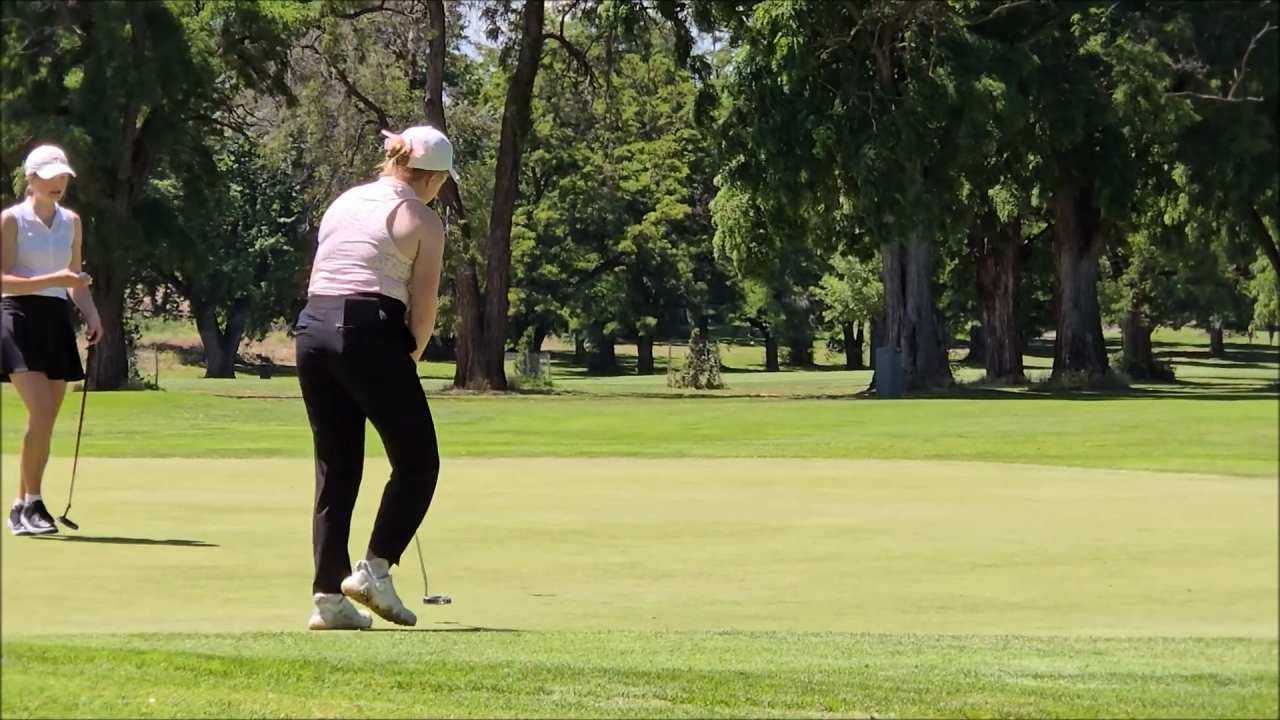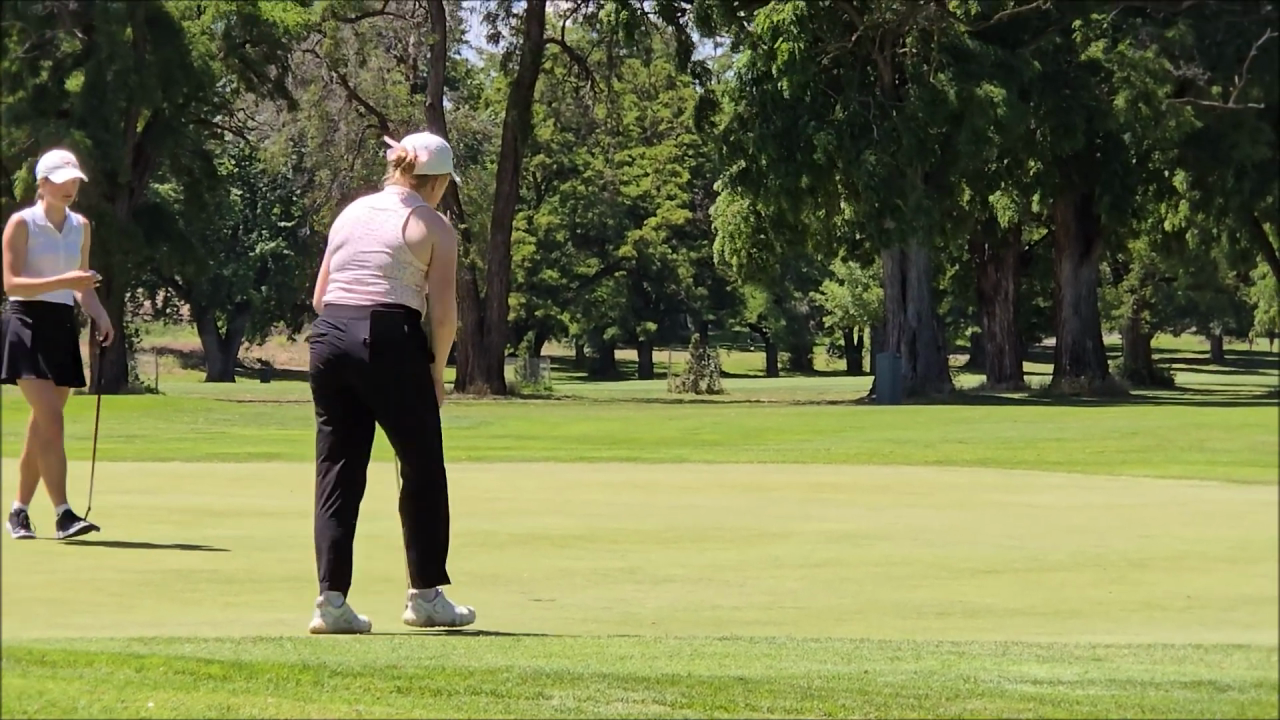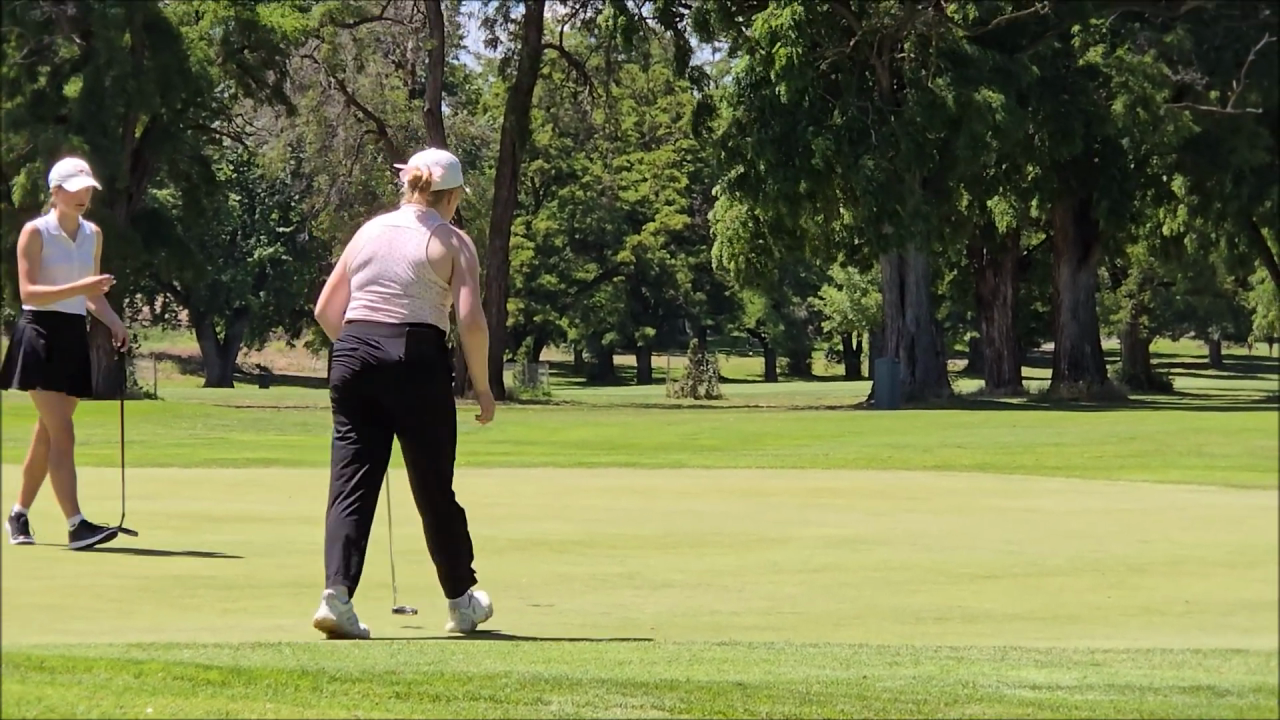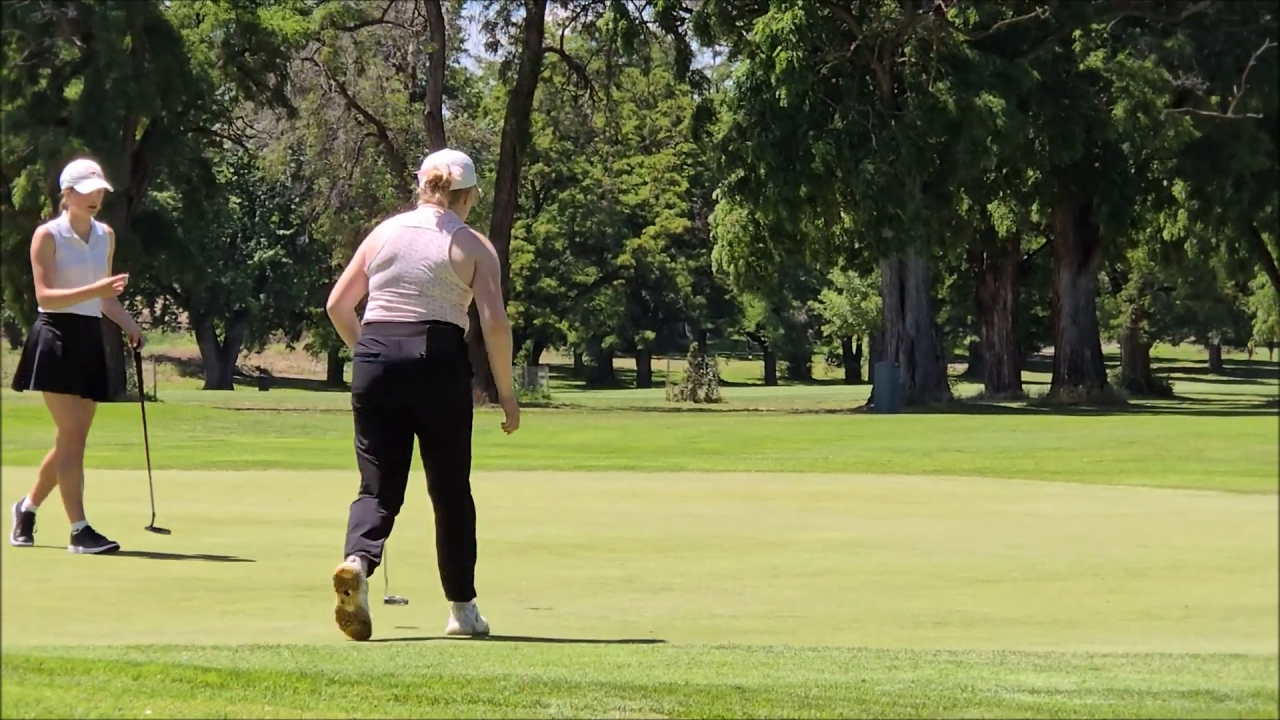
dt=0.1s
person 1, frame 1
left shoulder: (345, 201)
right shoulder: (424, 220)
right elbow: (424, 307)
right wrist: (408, 356)
left hip: (313, 330)
right hip: (372, 335)
left knee: (336, 471)
right knee: (416, 462)
left ankle: (328, 598)
right ankle: (372, 569)
person 1, frame 2
left shoulder: (351, 212)
right shoulder: (434, 225)
left elbow: (320, 295)
right elbow: (444, 311)
right wrist: (436, 371)
left hip: (329, 338)
right hip: (389, 344)
left knee: (338, 475)
right knee: (423, 473)
left ankle: (332, 600)
right ankle: (426, 596)
person 1, frame 3
left shoulder: (368, 231)
right shoulder: (455, 243)
left elbow: (326, 308)
right elbow: (471, 322)
right wrist: (483, 388)
left hip: (354, 357)
right hip: (417, 361)
left knee: (352, 484)
right knee: (434, 487)
left ankle: (335, 597)
right ankle: (461, 600)
person 1, frame 4
left shoulder: (384, 231)
right shoulder: (474, 245)
left elbow: (337, 305)
right elbow: (495, 325)
right wrist: (507, 393)
left hip: (376, 357)
right hip: (438, 360)
left knee: (378, 485)
right knee: (451, 490)
left ankle: (357, 563)
right ankle: (462, 608)
person 2, frame 1
left shoulder: (72, 221)
left wrist: (92, 313)
right wrist: (53, 278)
left hip: (57, 323)
left knee: (42, 422)
right knee: (42, 414)
right ankle: (33, 504)
person 2, frame 2
left shoulder: (81, 226)
left wrist: (101, 315)
right wrist: (63, 279)
left hip: (63, 328)
left knee: (41, 430)
right knee: (51, 421)
right ankle: (62, 514)
person 2, frame 3
left shoulder: (93, 234)
right shoulder: (35, 231)
left wrist: (114, 322)
right wrist: (79, 286)
left hip: (74, 338)
right hip: (39, 336)
left knee: (48, 437)
right knee: (62, 434)
right ankle: (76, 525)
person 2, frame 4
left shoulder: (106, 235)
right shoulder: (47, 235)
right elbow: (45, 297)
left wrist: (128, 322)
right wrist: (94, 289)
left hip: (90, 340)
right hip: (55, 338)
left knee: (69, 442)
right knee: (74, 439)
left ankle: (27, 507)
right ankle: (80, 531)
